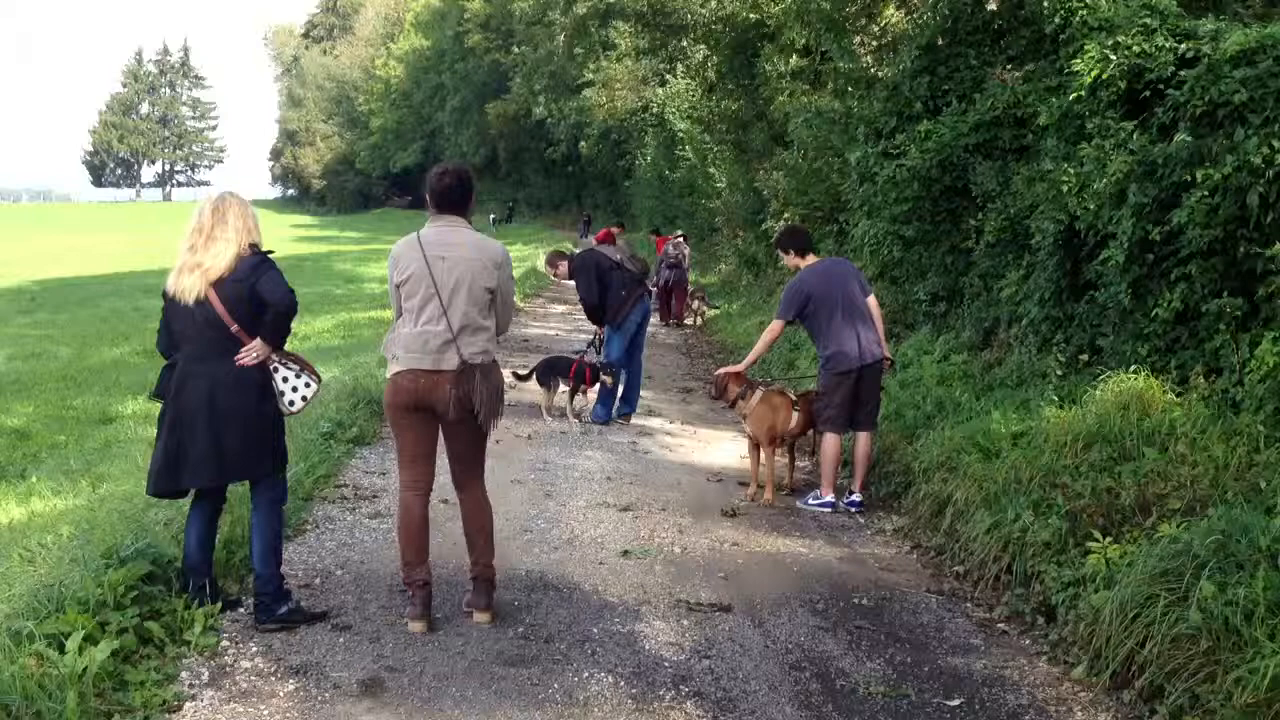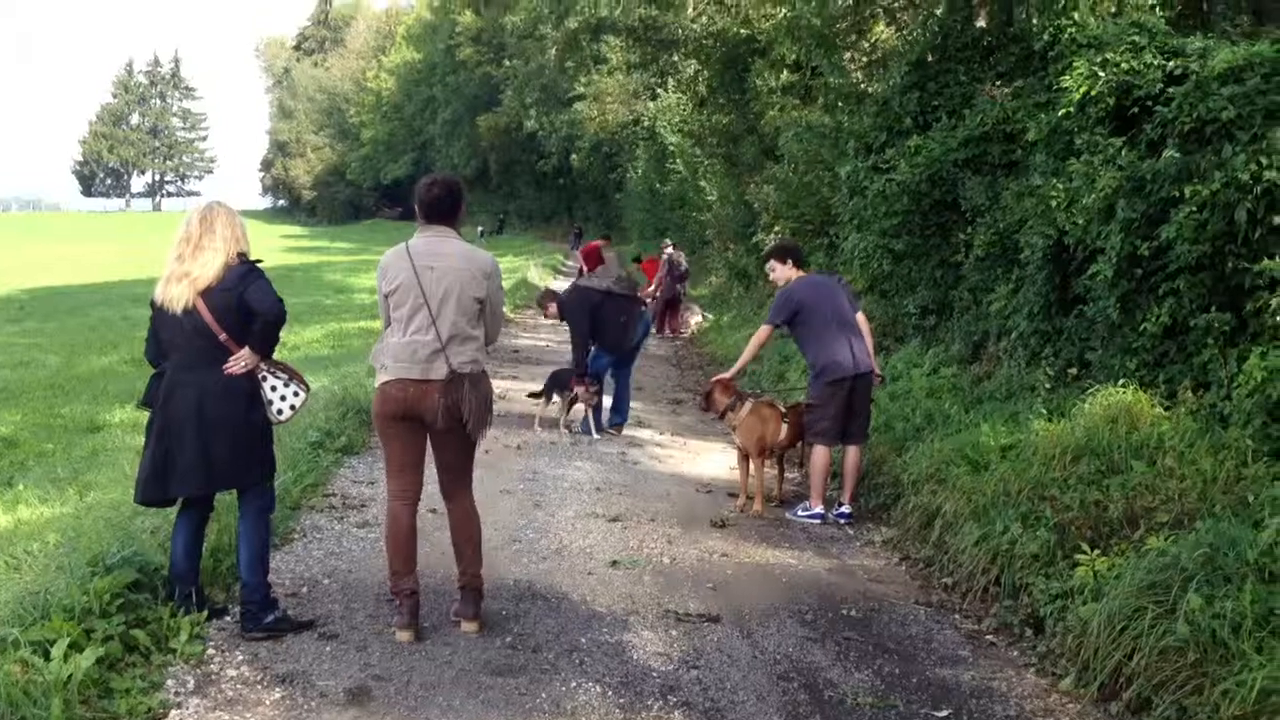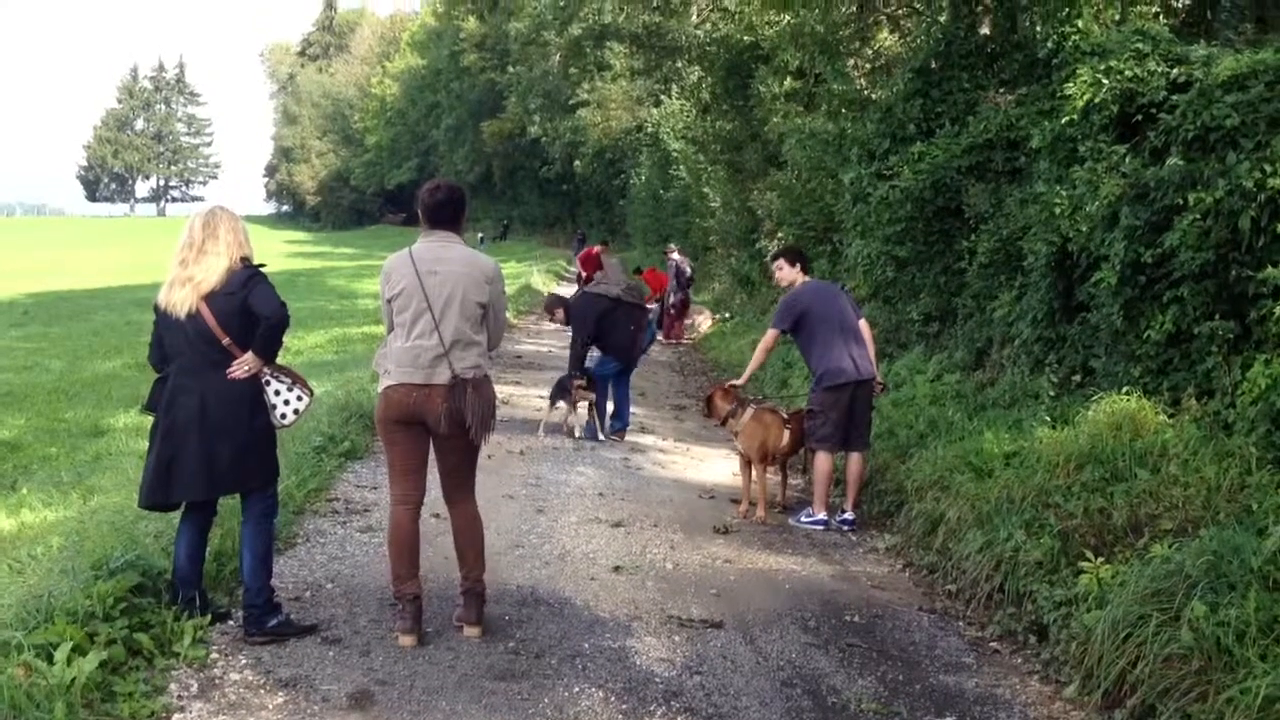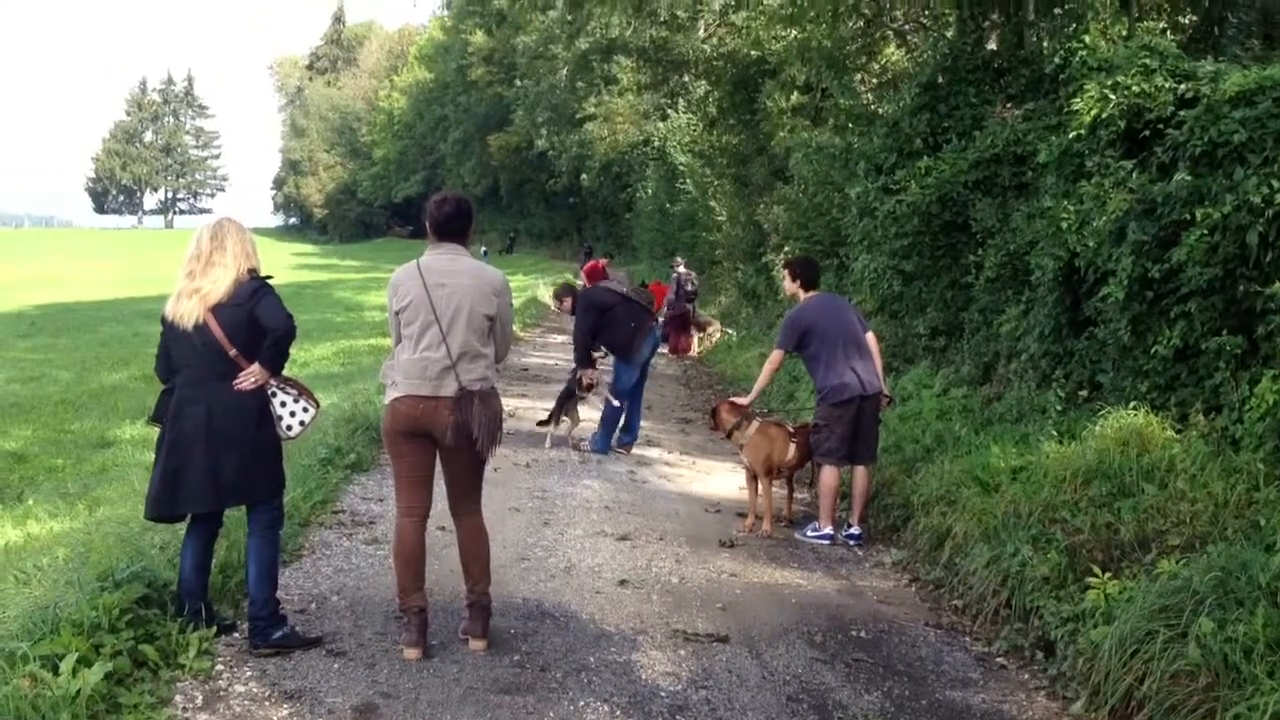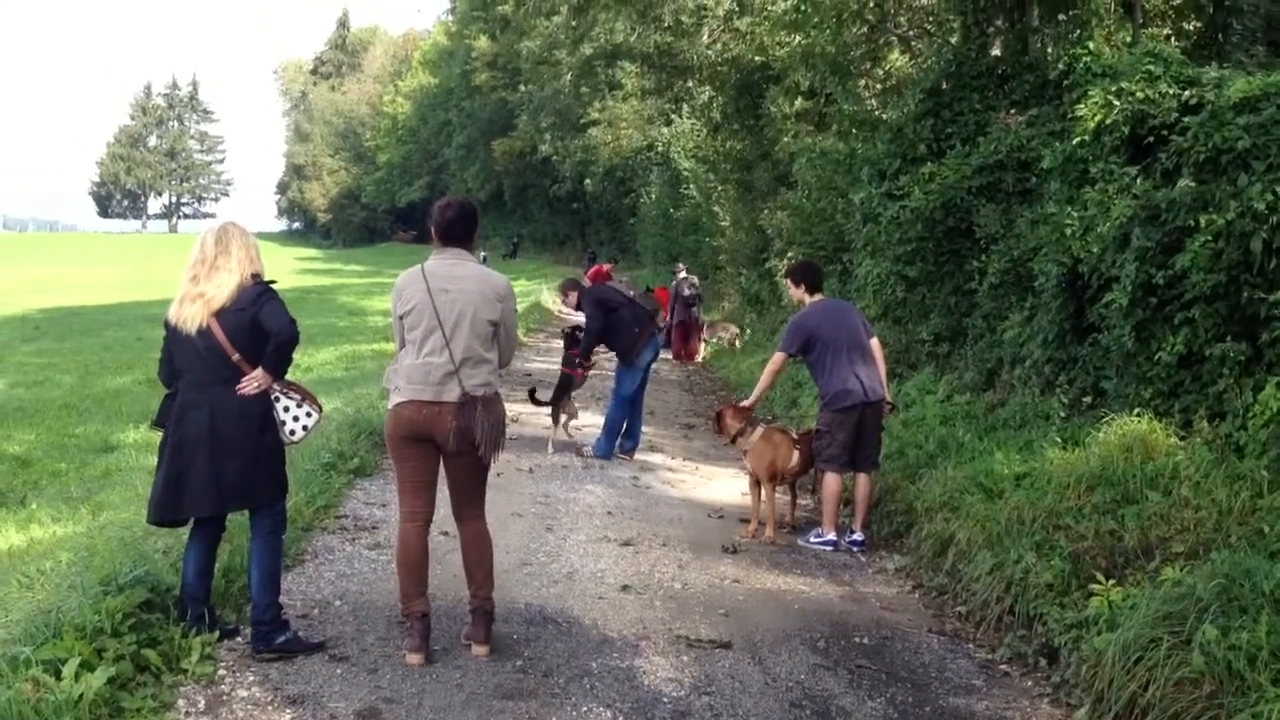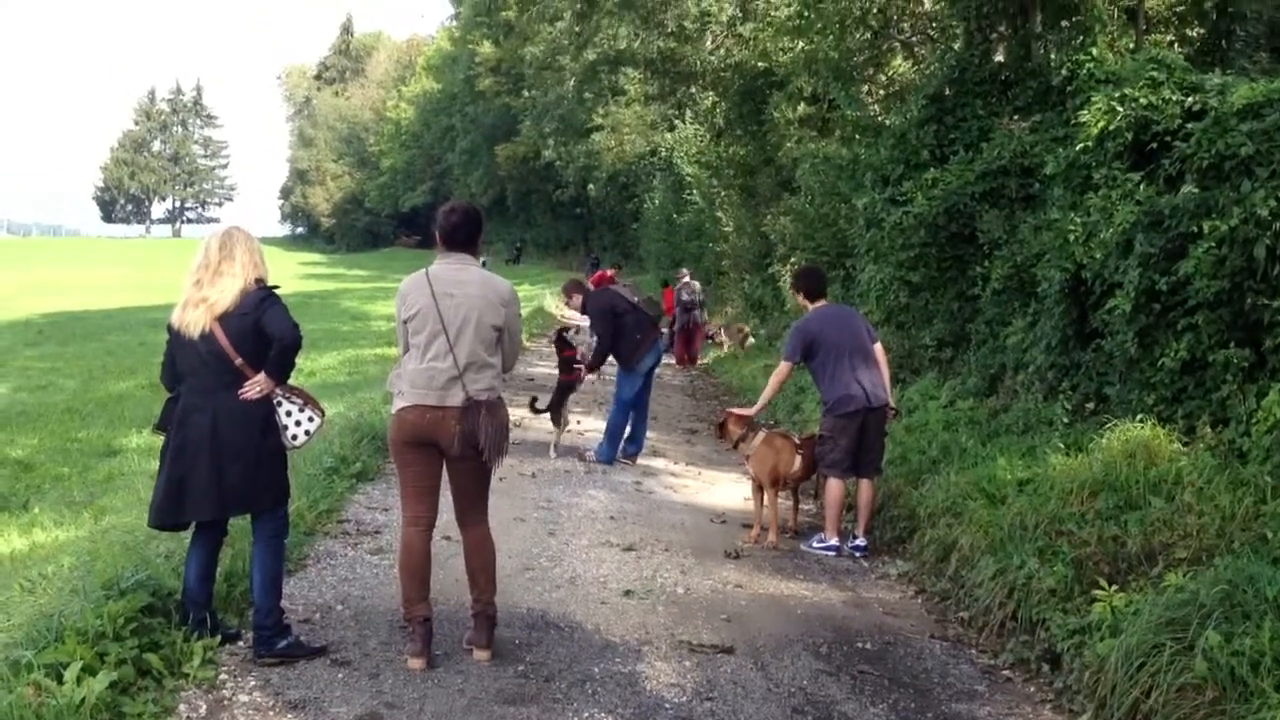
dt=0.4s
person 1, frame 1
left shoulder: (403, 250)
right shoulder: (492, 253)
left elbow: (398, 314)
right elbow: (503, 322)
left hip: (410, 374)
right hip: (469, 376)
left knee: (414, 485)
right knee: (471, 484)
left ankle: (418, 596)
right ankle: (482, 589)
person 1, frame 2
left shoulder: (392, 261)
right shoulder: (482, 264)
left elbow: (387, 325)
right elbow: (491, 333)
left hip: (398, 384)
right hip: (458, 386)
left knee: (401, 495)
right knee: (459, 493)
left ankle: (405, 605)
right ankle: (469, 598)
person 1, frame 3
left shoulder: (395, 265)
right shoulder: (485, 268)
left elbow: (390, 328)
right elbow: (495, 337)
left hip: (401, 389)
right hip: (461, 391)
left knee: (404, 499)
right knee: (462, 497)
left ankle: (407, 610)
right ankle: (472, 602)
person 1, frame 4
left shoulder: (403, 277)
right shoulder: (492, 281)
left elbow: (396, 341)
right elbow: (502, 349)
left hip: (408, 401)
right hip: (468, 403)
left knee: (410, 512)
right knee: (468, 510)
left ankle: (413, 622)
right ankle: (477, 616)
person 1, frame 5
left shoulder: (408, 282)
right shoulder: (497, 286)
left elbow: (400, 345)
right elbow: (505, 355)
left hip: (411, 406)
right hip: (471, 409)
left knee: (413, 516)
right knee: (472, 515)
left ankle: (416, 628)
right ankle: (480, 622)
person 1, frame 6
left shoulder: (412, 287)
right shoulder: (500, 291)
left elbow: (404, 349)
right elbow: (509, 360)
left hip: (415, 411)
right hip: (474, 414)
left knee: (416, 521)
right knee: (475, 521)
left ankle: (418, 632)
right ankle: (483, 626)
person 2, frame 1
left shoulder: (179, 277)
right shoulder: (252, 265)
left elbow: (166, 345)
right elbow: (283, 301)
right wrist: (269, 342)
left hip: (193, 400)
right hip: (243, 399)
left knee: (207, 494)
right knee: (267, 495)
left ankle: (198, 592)
right ankle: (271, 602)
person 2, frame 2
left shoulder: (168, 286)
right shoulder: (240, 274)
left elbow: (154, 354)
right elbow: (272, 311)
right wrist: (257, 352)
left hip: (181, 408)
right hip: (231, 407)
left knee: (195, 502)
right knee: (255, 504)
left ankle: (184, 600)
right ankle: (257, 612)
person 2, frame 3
left shoulder: (170, 291)
right shoulder: (243, 278)
left elbow: (158, 358)
right elbow: (275, 315)
right wrist: (260, 356)
left hip: (185, 412)
right hip: (235, 411)
left knee: (197, 506)
right knee: (258, 508)
left ankle: (187, 603)
right ankle: (260, 615)
person 2, frame 4
left shoulder: (178, 303)
right shoulder: (250, 291)
left elbow: (164, 370)
right elbow: (282, 327)
right wrist: (267, 367)
left hip: (191, 424)
right hip: (241, 423)
left knee: (203, 518)
right knee: (264, 520)
left ankle: (192, 615)
right ankle: (265, 628)
person 2, frame 5
left shoulder: (181, 307)
right shoulder: (254, 295)
left elbow: (168, 374)
right elbow: (286, 331)
right wrist: (270, 372)
left hip: (194, 428)
right hip: (244, 427)
left knee: (206, 522)
right knee: (267, 525)
left ankle: (196, 619)
right ankle: (268, 632)
person 2, frame 6
left shoulder: (185, 311)
right shoulder: (257, 300)
left elbow: (170, 378)
right elbow: (288, 337)
right wrist: (272, 377)
left hip: (196, 432)
right hip: (246, 432)
left knee: (208, 526)
right knee: (268, 529)
left ankle: (197, 624)
right ankle: (270, 637)
person 3, frame 1
left shoulder: (799, 285)
right shoulder: (845, 266)
left elbow: (773, 331)
right elbow: (874, 306)
left wrist: (743, 365)
right wrist: (883, 348)
left hip: (839, 361)
right hip: (871, 356)
left knee: (831, 428)
right knee: (864, 427)
left ankle: (826, 495)
right ankle: (855, 494)
person 3, frame 2
left shoulder: (789, 294)
right shoulder: (833, 283)
left elbow: (760, 337)
right elbow: (862, 322)
left wrist: (733, 371)
right wrist: (873, 363)
left hip: (831, 371)
right hip: (861, 368)
left knee: (821, 439)
right knee: (853, 440)
left ankle: (815, 506)
right ankle: (845, 506)
person 3, frame 3
left shoulder: (793, 299)
right shoulder: (836, 290)
left elbow: (767, 343)
right elbow: (865, 329)
left wrist: (743, 378)
right wrist: (875, 372)
left hip: (833, 378)
right hip: (862, 375)
left knee: (824, 446)
right knee: (856, 446)
left ankle: (818, 513)
right ankle: (848, 513)
person 3, frame 4
left shoulder: (798, 316)
right shoulder: (842, 303)
left elbow: (774, 363)
right elbow: (871, 342)
left wrist: (749, 398)
right wrist: (882, 385)
left hip: (838, 393)
right hip: (869, 389)
left knee: (830, 460)
right knee: (862, 461)
left ankle: (824, 527)
right ankle: (854, 527)
person 3, frame 5
left shoulder: (802, 321)
right shoulder: (848, 308)
left elbow: (775, 366)
right elbow: (876, 349)
left wrist: (752, 400)
right wrist: (885, 392)
left hip: (841, 400)
right hip: (871, 396)
left knee: (832, 467)
right knee: (864, 468)
left ankle: (827, 534)
right ankle: (857, 533)
person 3, frame 6
left shoulder: (804, 327)
right shoulder: (853, 314)
left elbow: (781, 374)
right elbow: (880, 355)
left wrist: (755, 408)
right wrist: (889, 398)
left hip: (844, 405)
right hip: (875, 401)
left knee: (835, 472)
right knee: (867, 473)
left ankle: (830, 539)
right ankle: (860, 538)
